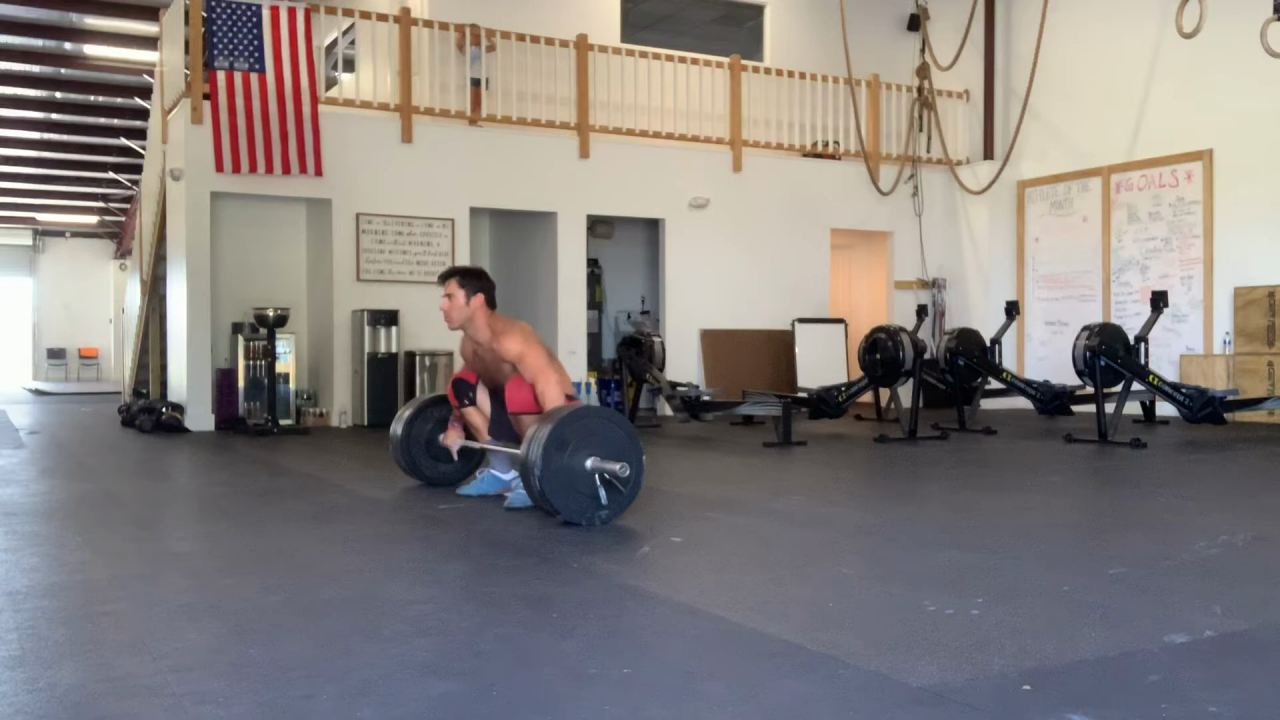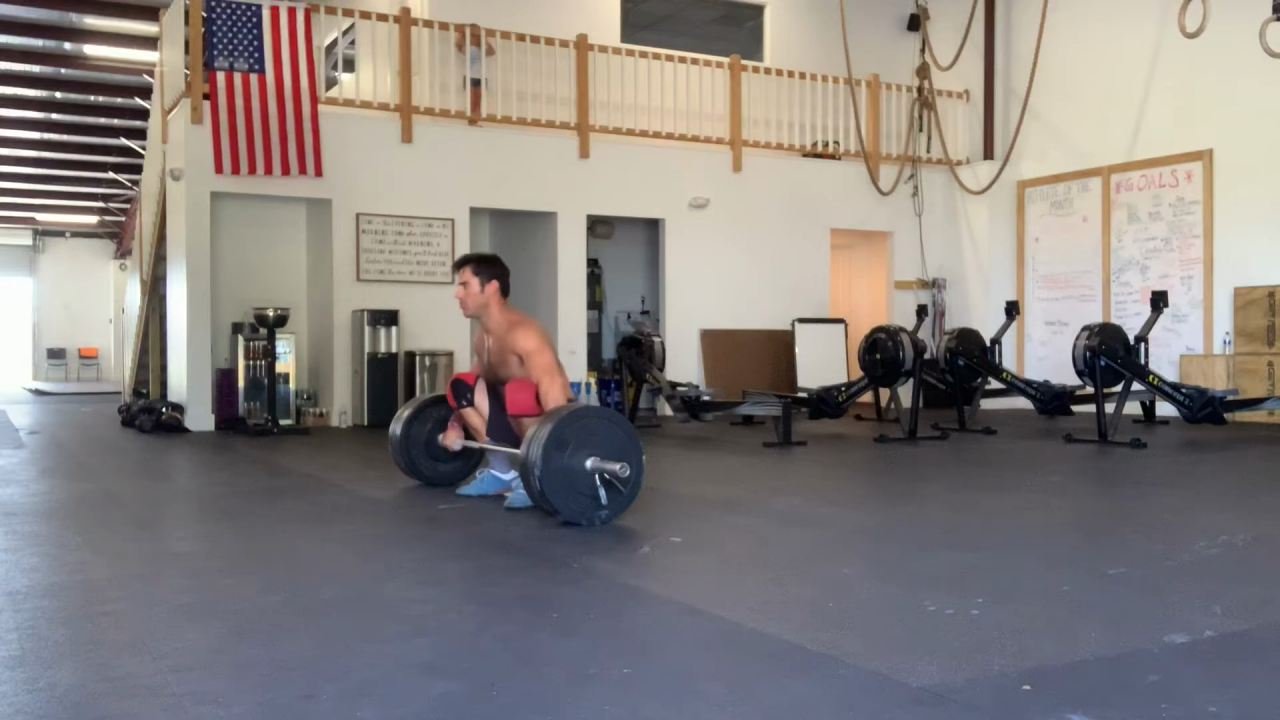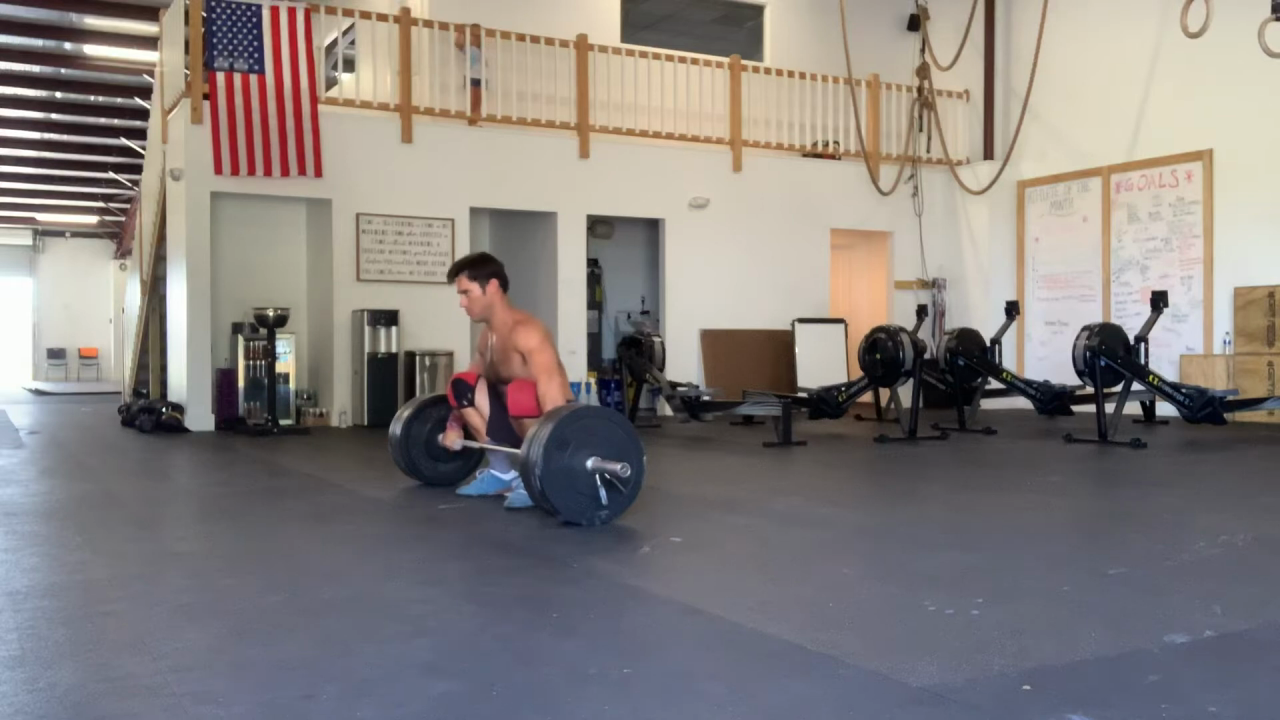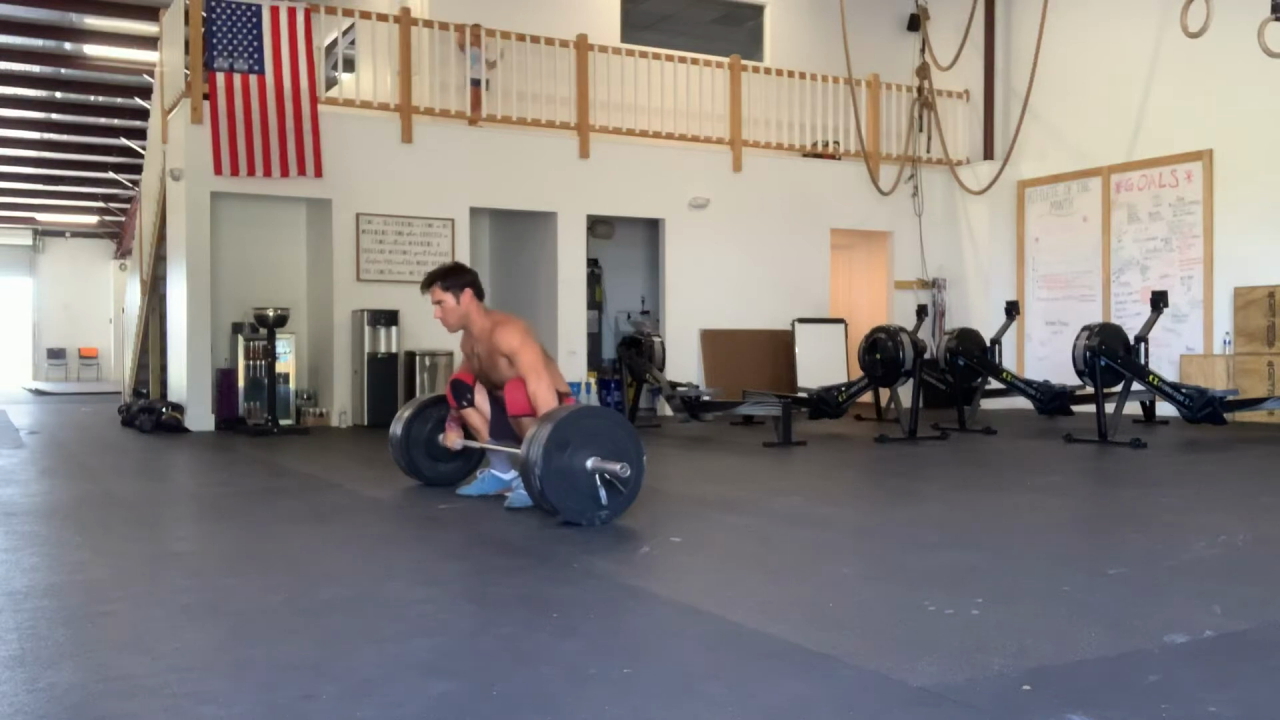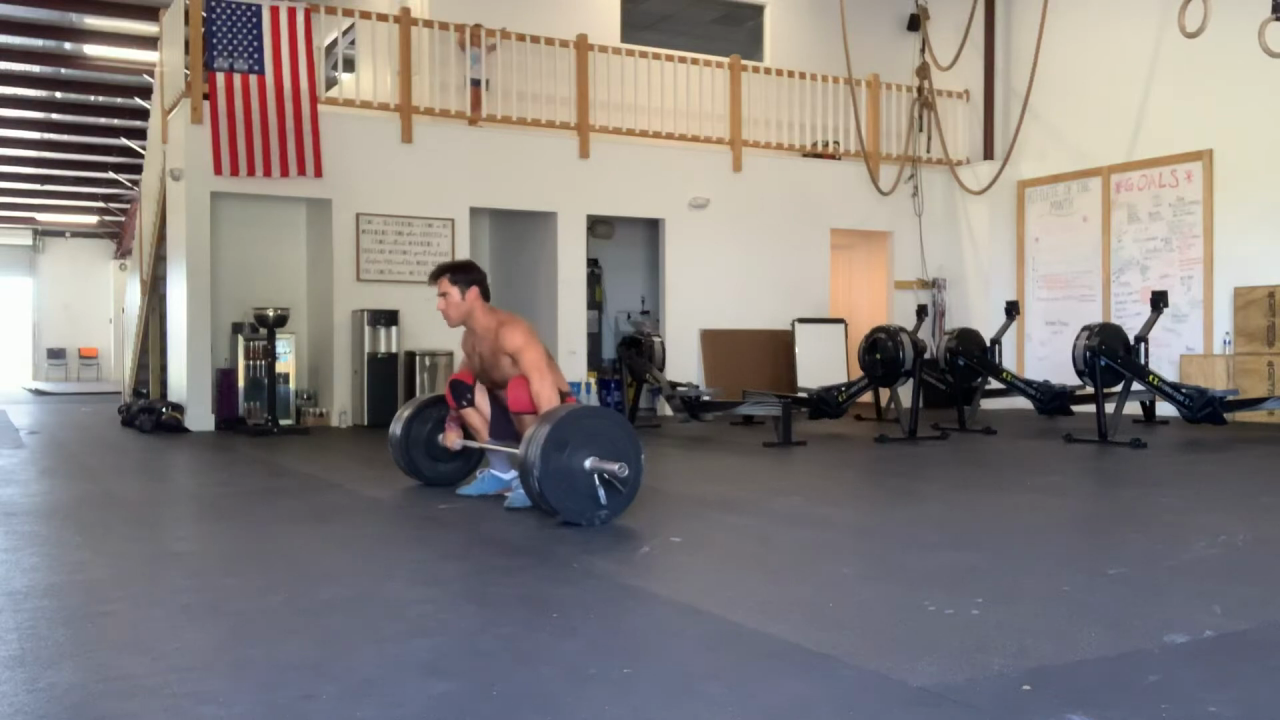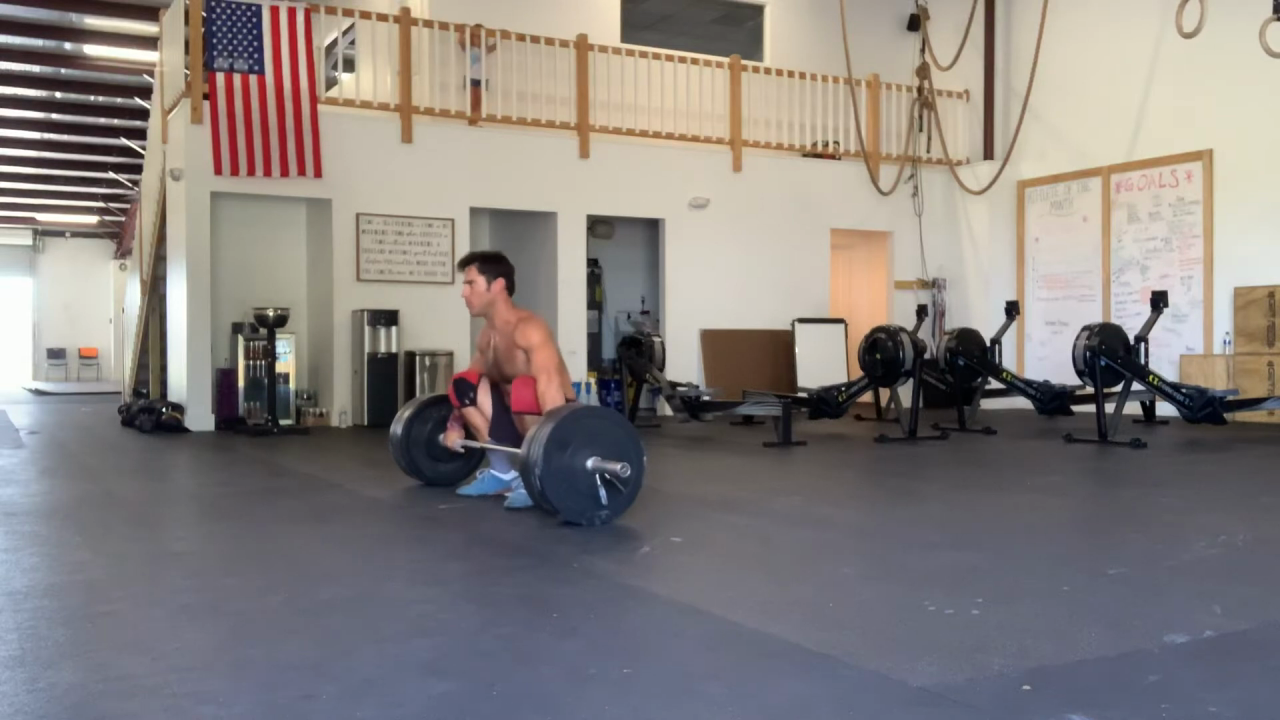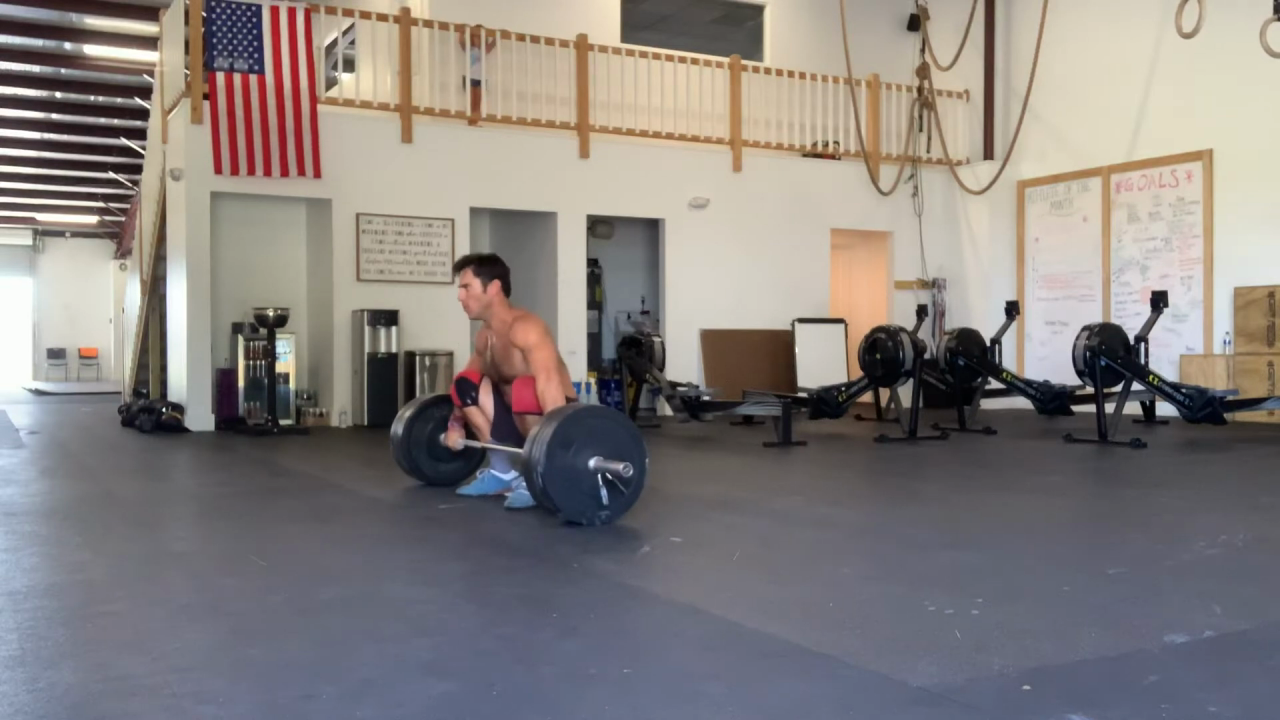
dt=0.4s
person 1, frame 1
left shoulder: (507, 336)
right shoulder: (470, 344)
left elbow: (549, 381)
right wrist: (456, 424)
right hip: (523, 417)
left knee: (519, 389)
right knee: (462, 385)
right ankle: (502, 472)
person 1, frame 2
left shoulder: (521, 331)
right shoulder: (483, 337)
left elbow: (552, 384)
right elbow: (478, 383)
right wrist: (456, 425)
right hip: (521, 420)
left knee: (518, 392)
right knee: (462, 386)
right ankle: (502, 472)
person 1, frame 3
left shoulder: (525, 330)
right shoulder: (487, 336)
left elbow: (550, 384)
right elbow: (473, 380)
right wrist: (455, 424)
right hip: (521, 422)
left knee: (519, 392)
right knee: (462, 385)
right ankle: (502, 473)
person 1, frame 4
left shoulder: (506, 331)
right shoulder: (470, 340)
left elbow: (540, 384)
right elbow: (464, 379)
right wrist: (453, 424)
right hip: (521, 419)
left knee: (517, 392)
right knee: (460, 386)
right ankle: (503, 472)
person 1, frame 5
left shoulder: (510, 330)
right shoulder: (471, 339)
left elbow: (543, 383)
right elbow: (466, 377)
right wrist: (453, 424)
right hip: (520, 417)
left knee: (519, 390)
right knee: (459, 387)
right ankle: (503, 472)
person 1, frame 6
left shoulder: (528, 328)
right shoulder: (488, 334)
left elbow: (549, 384)
right elbow: (473, 379)
right wrist: (456, 424)
right hip: (523, 420)
left knee: (523, 390)
right knee: (464, 385)
right ankle: (503, 473)
person 1, frame 7
left shoulder: (525, 327)
right shoulder: (485, 336)
left elbow: (549, 382)
right elbow: (471, 377)
right wrist: (456, 424)
right hip: (523, 419)
left knee: (524, 390)
right knee: (465, 384)
right ankle: (503, 472)
